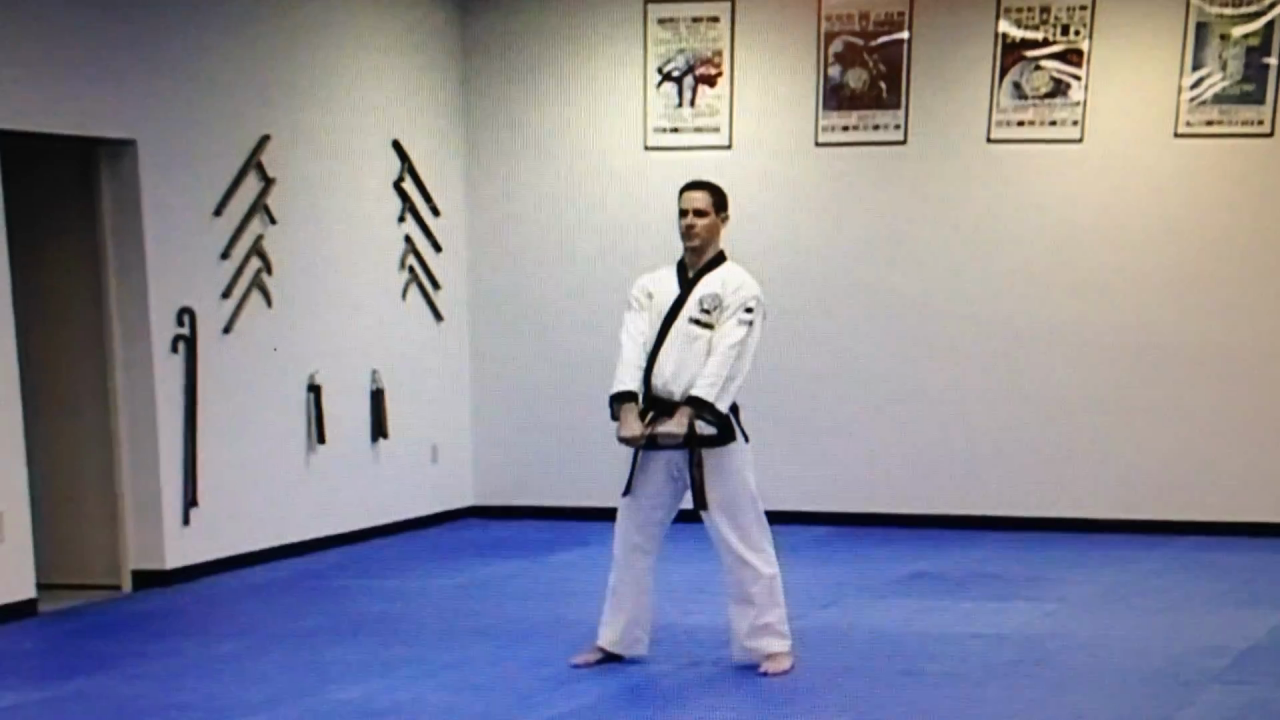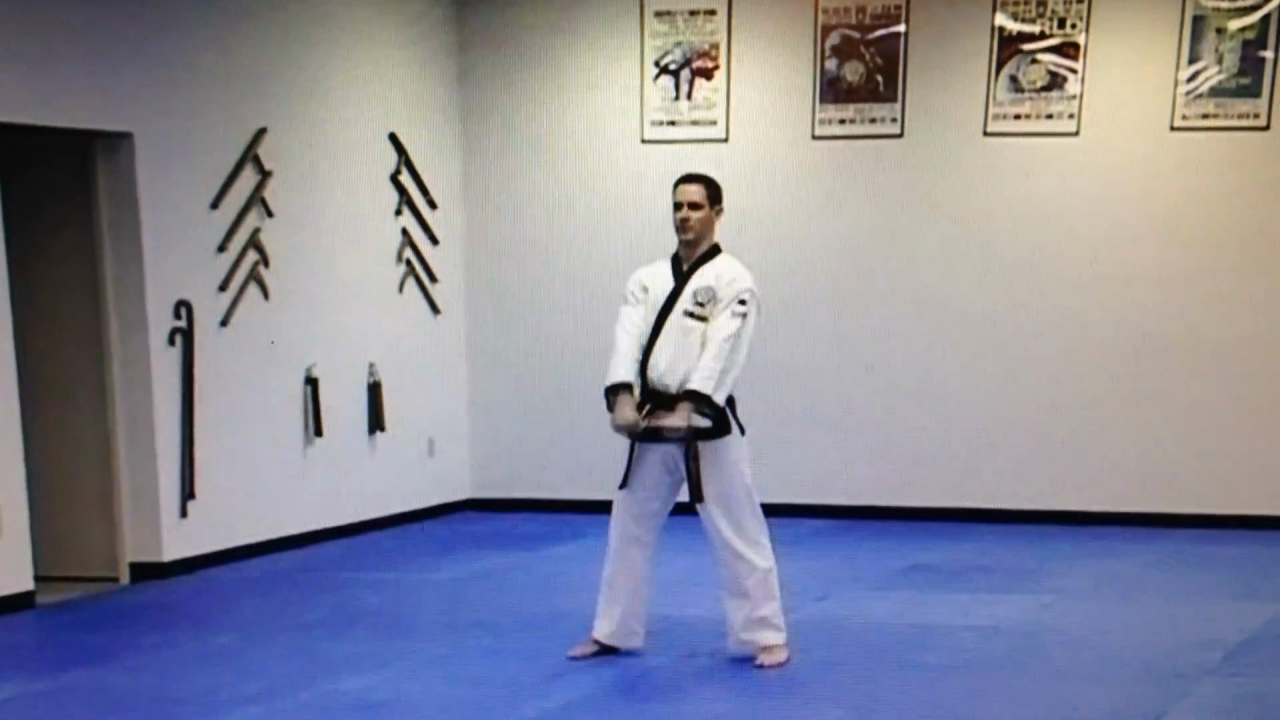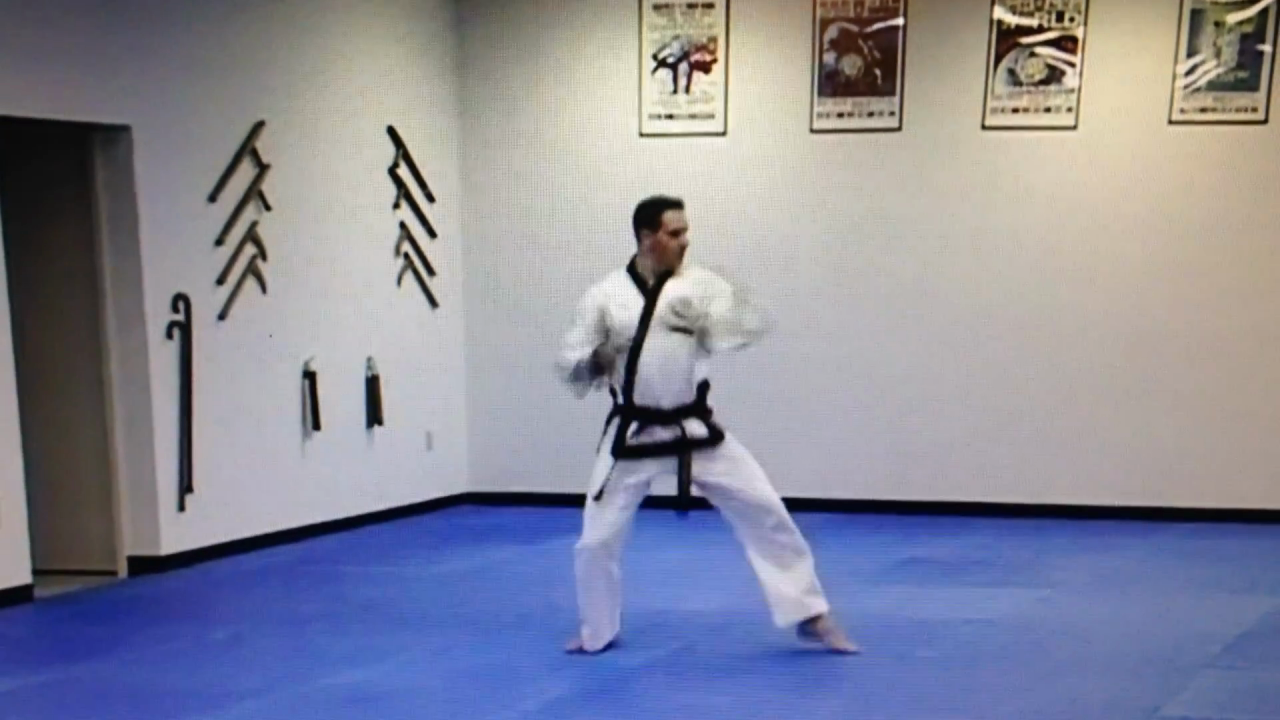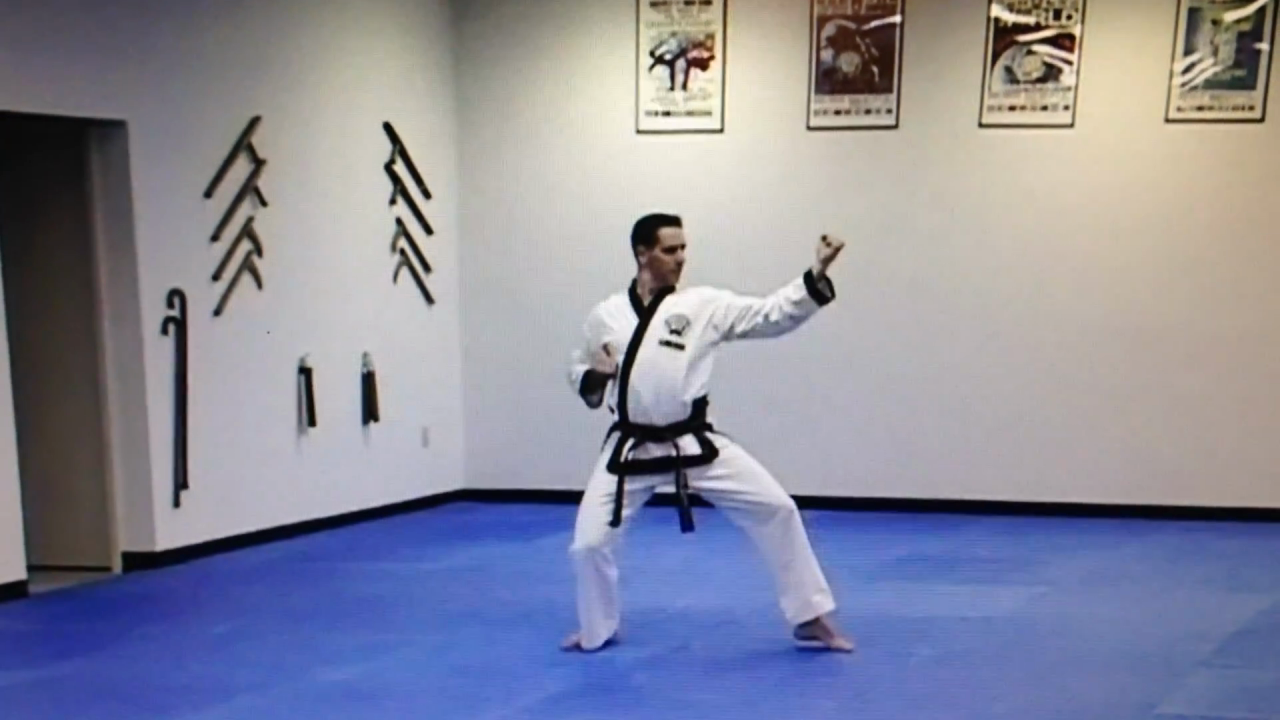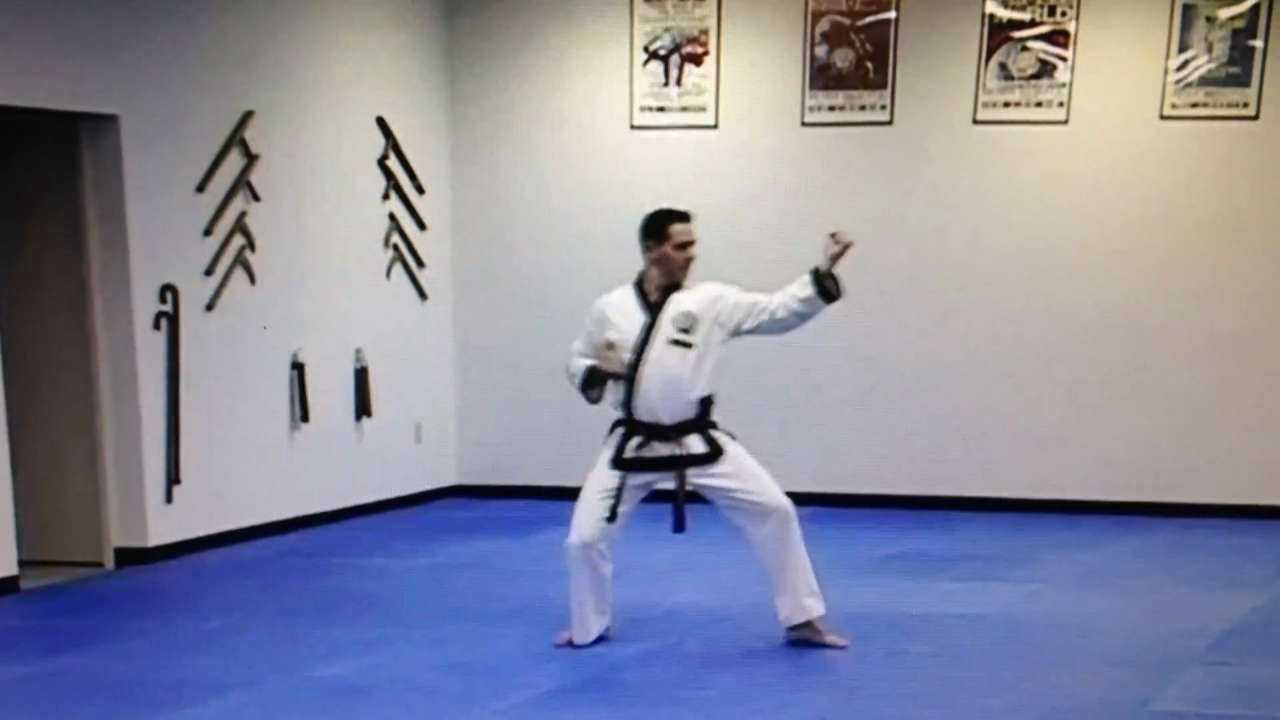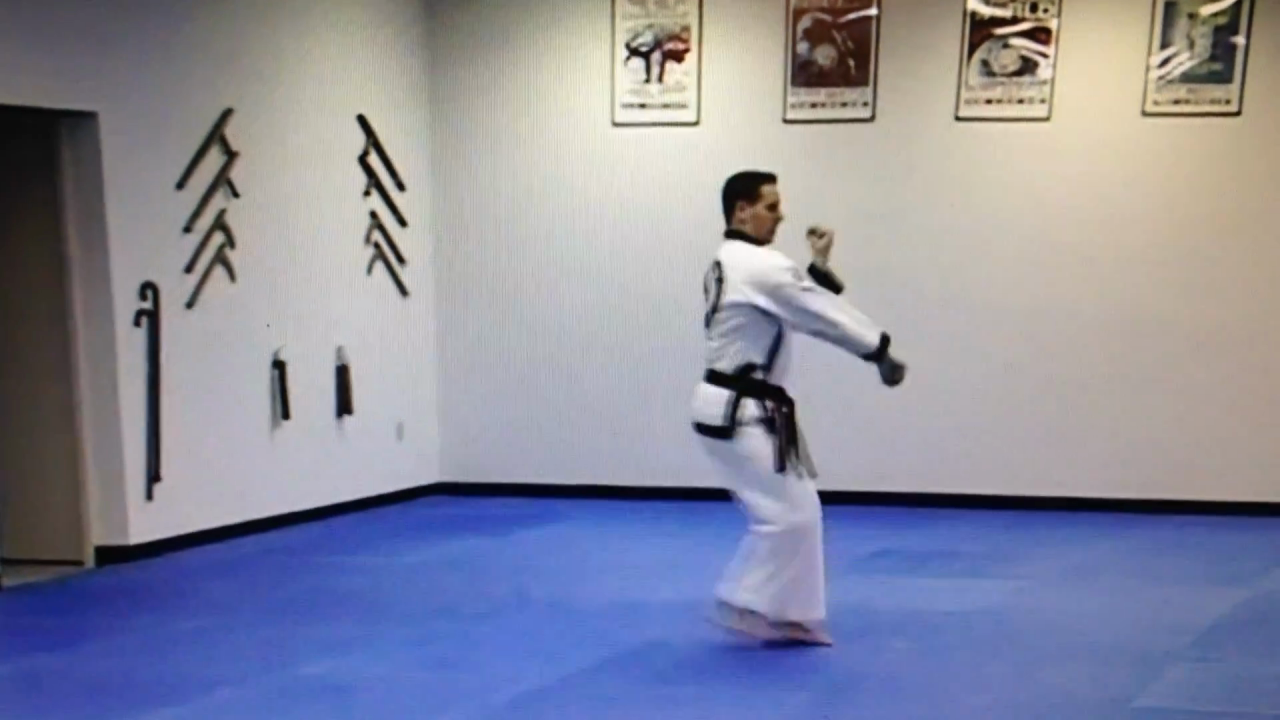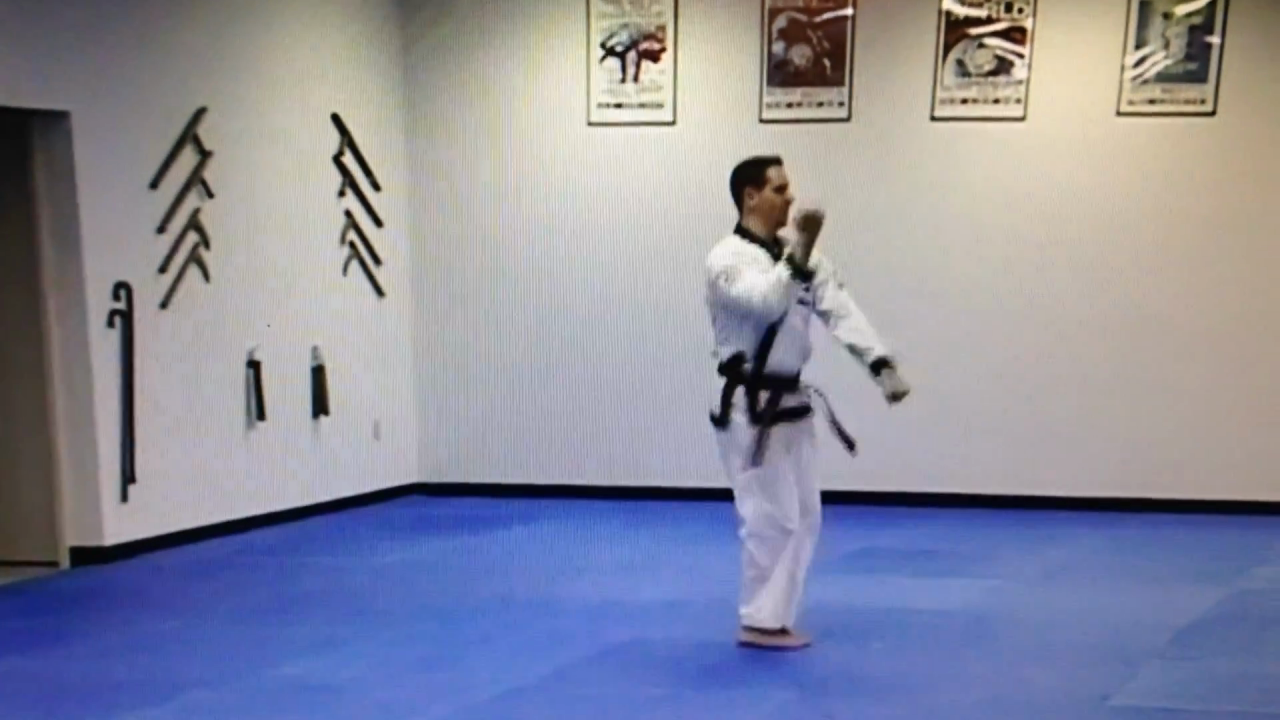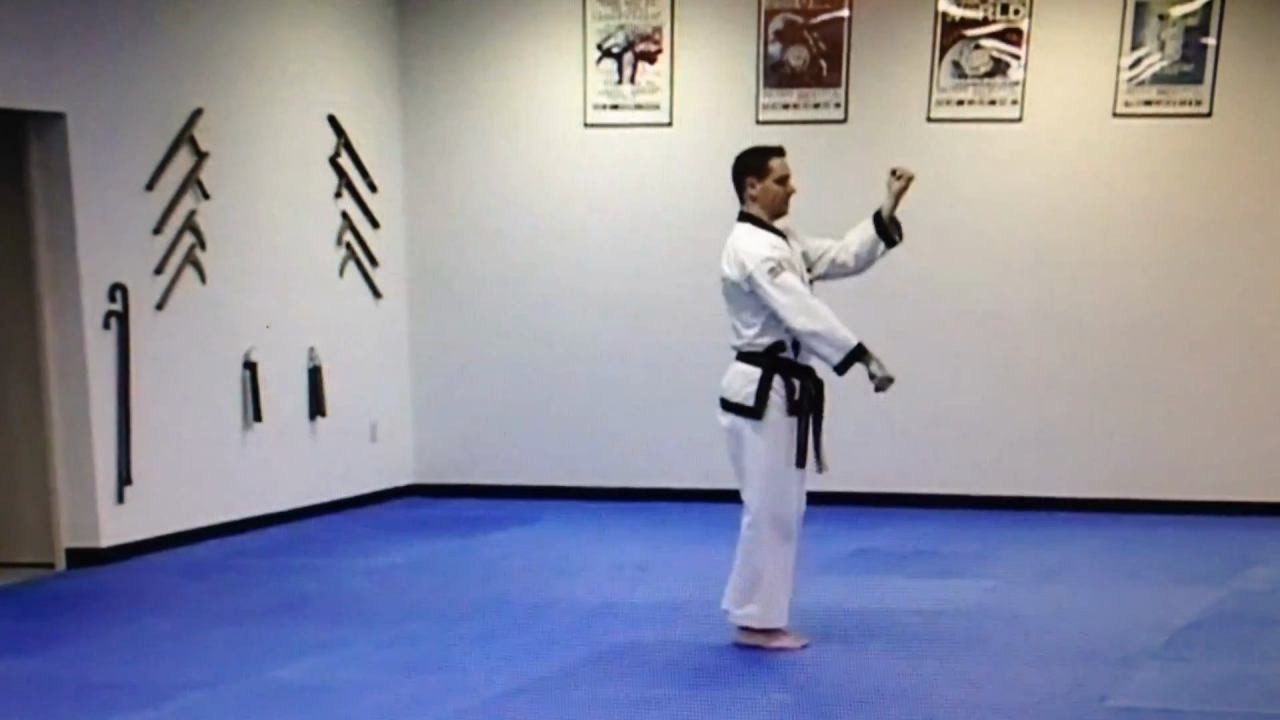
dt=0.5s
person 1, frame 1
left shoulder: (739, 287)
right shoulder: (649, 285)
left elbow: (726, 361)
right elbow: (632, 350)
left wrist: (685, 415)
right wrist: (627, 410)
left hip: (711, 433)
right hip: (654, 432)
left knee: (742, 541)
right knee: (633, 538)
left ankle: (771, 644)
right ankle: (615, 639)
person 1, frame 2
left shoulder: (733, 279)
right shoulder: (645, 279)
left elbow: (723, 352)
right elbow: (627, 341)
left wrist: (688, 409)
right wrist: (622, 399)
left hip: (708, 425)
right hip: (651, 423)
left knee: (739, 534)
right knee: (629, 531)
left ankle: (766, 636)
right ankle: (612, 632)
person 1, frame 3
left shoulder: (700, 284)
right shoulder: (604, 295)
left elbow: (746, 324)
right elbow: (573, 366)
left wrist: (708, 328)
right wrist: (598, 361)
left hip: (696, 430)
right hip: (632, 435)
left knee: (765, 511)
right knee: (597, 538)
left ankle: (811, 616)
right ankle: (597, 631)
person 1, frame 4
left shoulder: (704, 304)
right shoulder: (605, 316)
left elbow: (771, 314)
right elbow: (578, 372)
left wrist: (816, 275)
right wrist: (593, 378)
left hip: (695, 444)
right hip: (630, 449)
left knee: (775, 509)
right knee: (589, 542)
left ankle: (811, 617)
right ankle: (596, 629)
person 1, frame 5
left shoulder: (711, 301)
right shoulder: (609, 308)
left elbow: (778, 310)
right elbow: (578, 363)
left wrist: (824, 271)
right wrist: (599, 373)
left hip: (699, 442)
right hip: (633, 445)
left knee: (773, 510)
right knee: (587, 535)
left ankle: (802, 619)
right ankle: (589, 625)
person 1, frame 6
left shoulder: (733, 264)
right shoulder: (757, 266)
left elbow: (812, 310)
right elbow: (823, 314)
left wrist: (819, 266)
right wrist: (882, 351)
left hip: (754, 408)
right hip: (738, 413)
left knee: (802, 514)
right knee: (791, 517)
left ankle: (794, 616)
right ankle: (742, 604)
person 1, frame 7
left shoulder: (801, 253)
right shoulder: (726, 258)
left elbow: (841, 312)
right elbow: (766, 303)
left wrist: (883, 366)
right wrist: (799, 253)
left hip: (789, 402)
right hip: (747, 406)
left knee: (803, 516)
right knee: (772, 518)
left ankle: (774, 616)
right ankle: (761, 620)
person 1, frame 8
left shoulder: (779, 241)
right shoulder: (752, 247)
left elbow: (845, 256)
right elbow: (803, 314)
left wrist: (890, 206)
right wrist: (865, 358)
left hip: (779, 390)
right hip: (763, 392)
left knee: (783, 511)
right knee: (770, 511)
left ankle: (761, 614)
right ankle: (755, 622)
